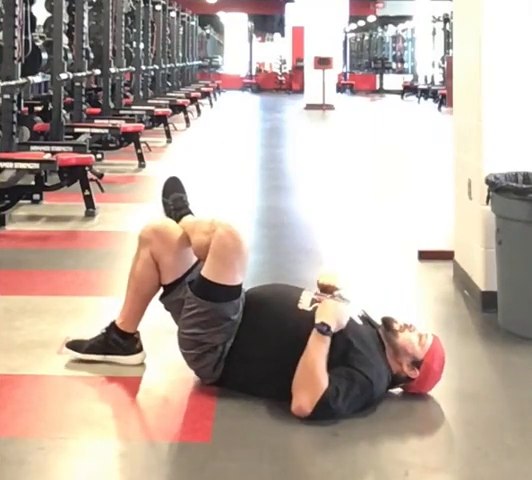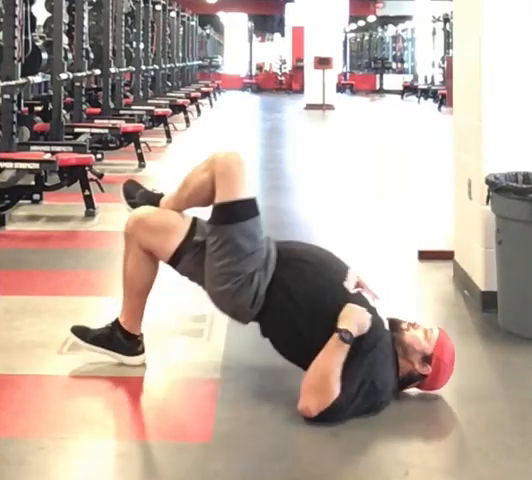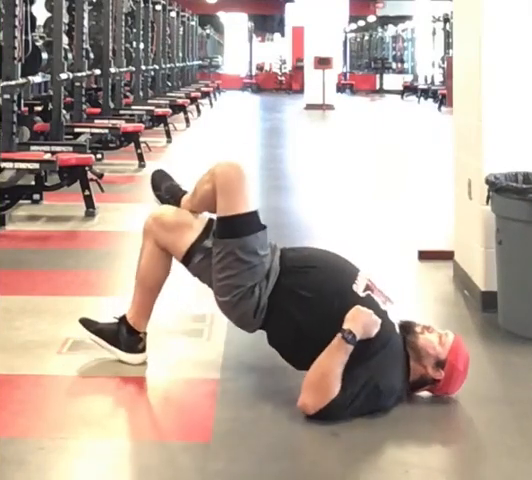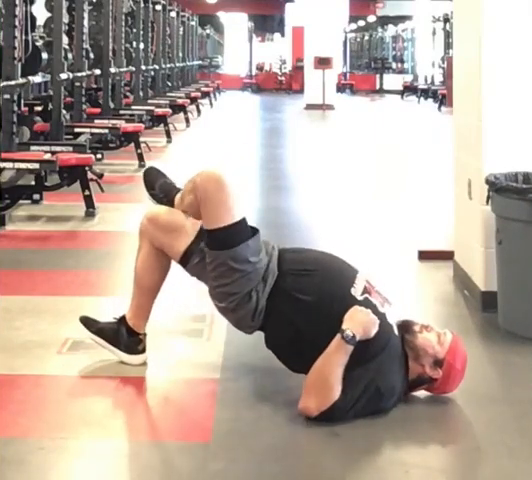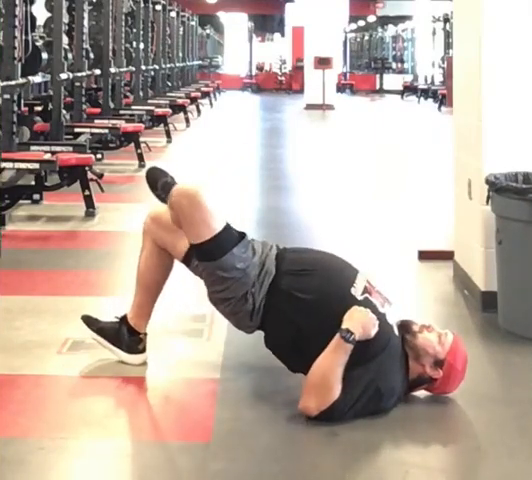
dt=0.5s
person 1, frame 1
left shoulder: (369, 374)
right shoulder: (369, 328)
left elbow: (304, 403)
left wrist: (325, 327)
right wrist: (328, 296)
left hip: (216, 349)
right hip: (237, 318)
left knee: (227, 239)
right knee: (155, 234)
left ankle: (186, 220)
right ankle: (122, 338)
person 1, frame 2
left shoulder: (377, 376)
right shoulder: (380, 334)
left elbow: (312, 405)
left wrist: (345, 334)
left hip: (248, 280)
right hip: (267, 263)
left knee: (228, 164)
right knee: (140, 224)
left ankle: (163, 203)
person 1, frame 3
left shoulder: (386, 377)
right shoulder: (391, 334)
left elbow: (312, 402)
left wrist: (350, 336)
left hip: (254, 290)
right hip: (274, 269)
left knee: (229, 173)
right knee: (159, 223)
left ankle: (186, 203)
right ankle: (132, 334)
person 1, frame 4
left shoulder: (385, 377)
right shoulder: (388, 334)
left elbow: (313, 405)
left wrist: (349, 336)
left hip: (252, 293)
right hip: (273, 268)
left knee: (210, 184)
right knee: (154, 224)
left ankle: (179, 202)
right ankle: (131, 334)
person 1, frame 5
left shoulder: (385, 377)
right shoulder: (389, 332)
left elbow: (313, 405)
left wrist: (349, 336)
left hip: (253, 292)
right hip: (269, 265)
left knee: (186, 199)
right knee: (158, 224)
right ankle: (132, 334)
